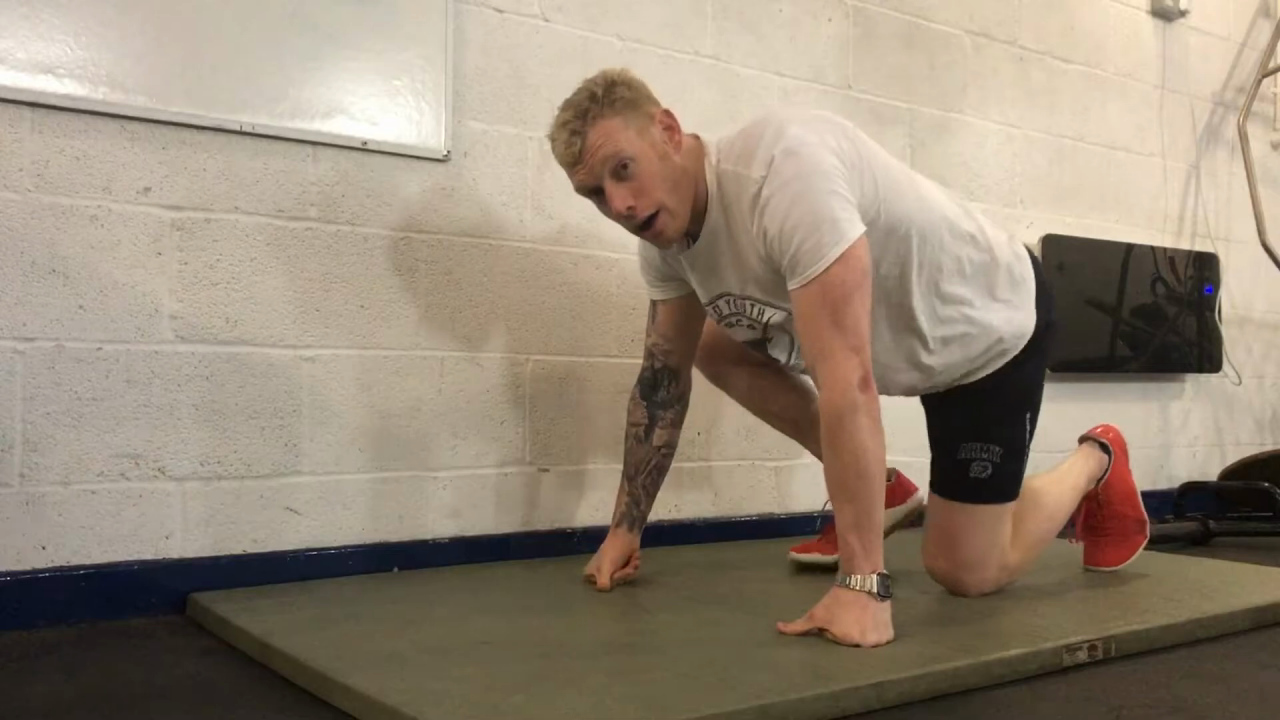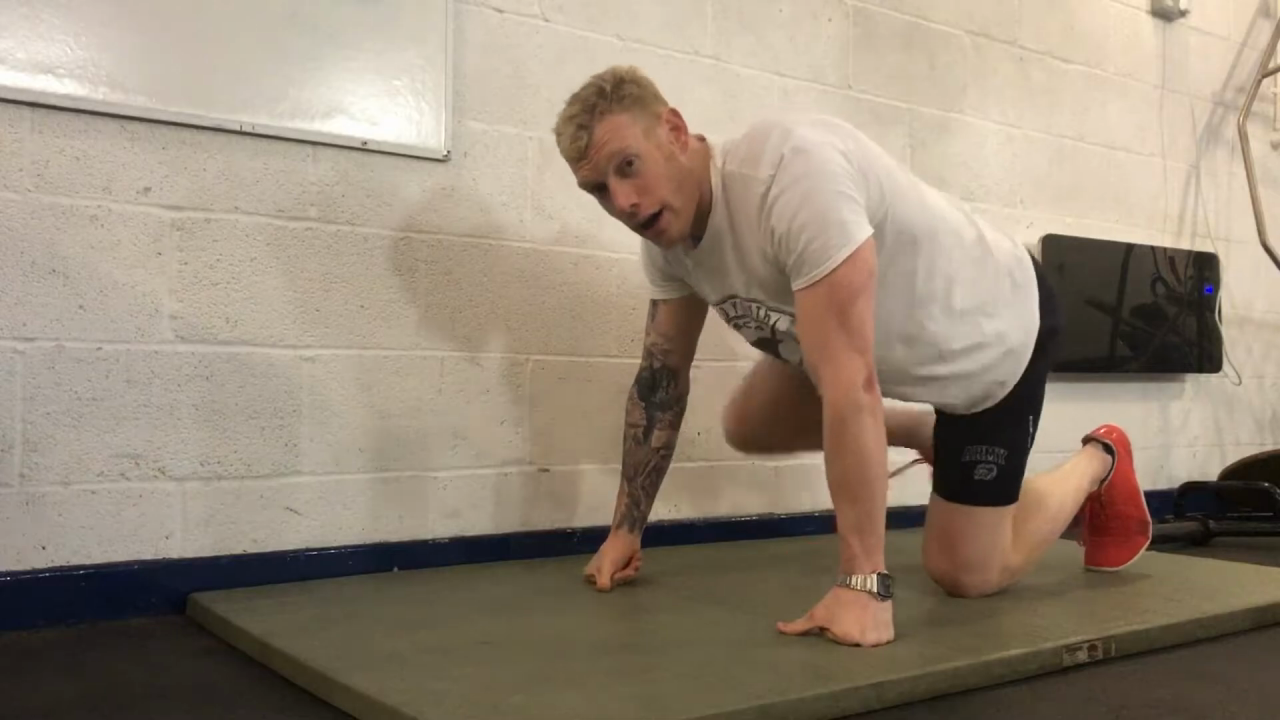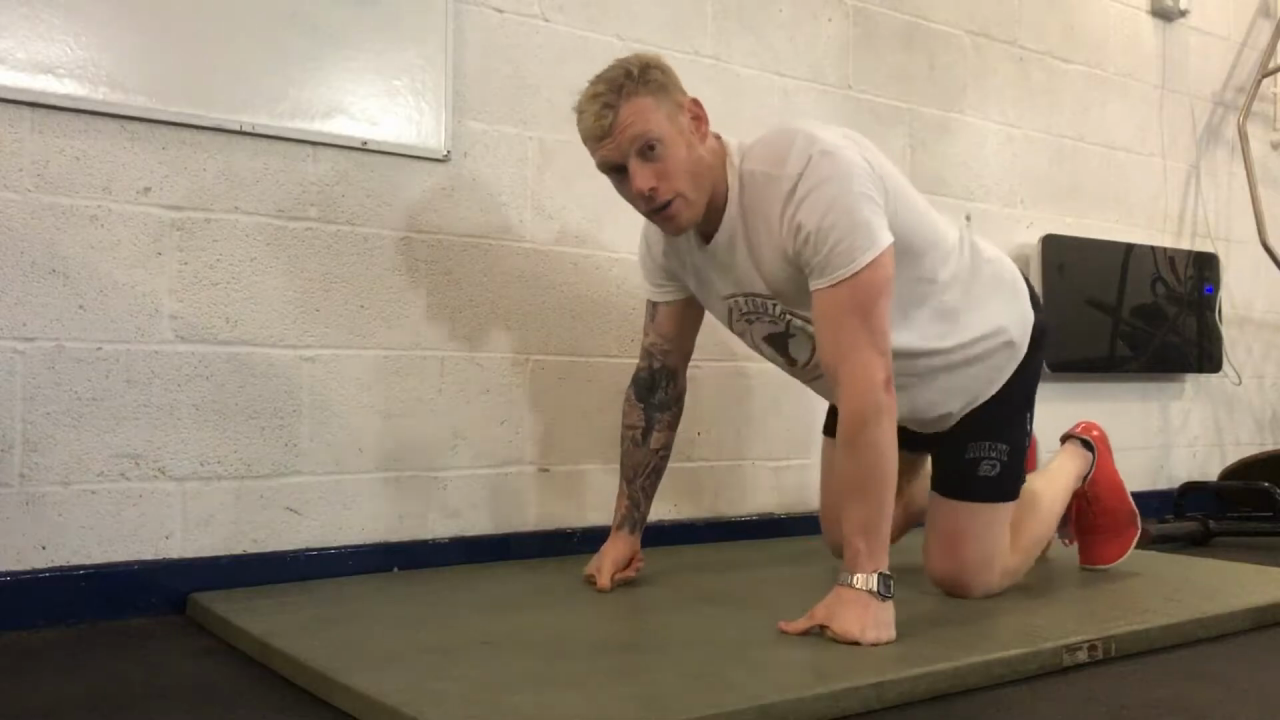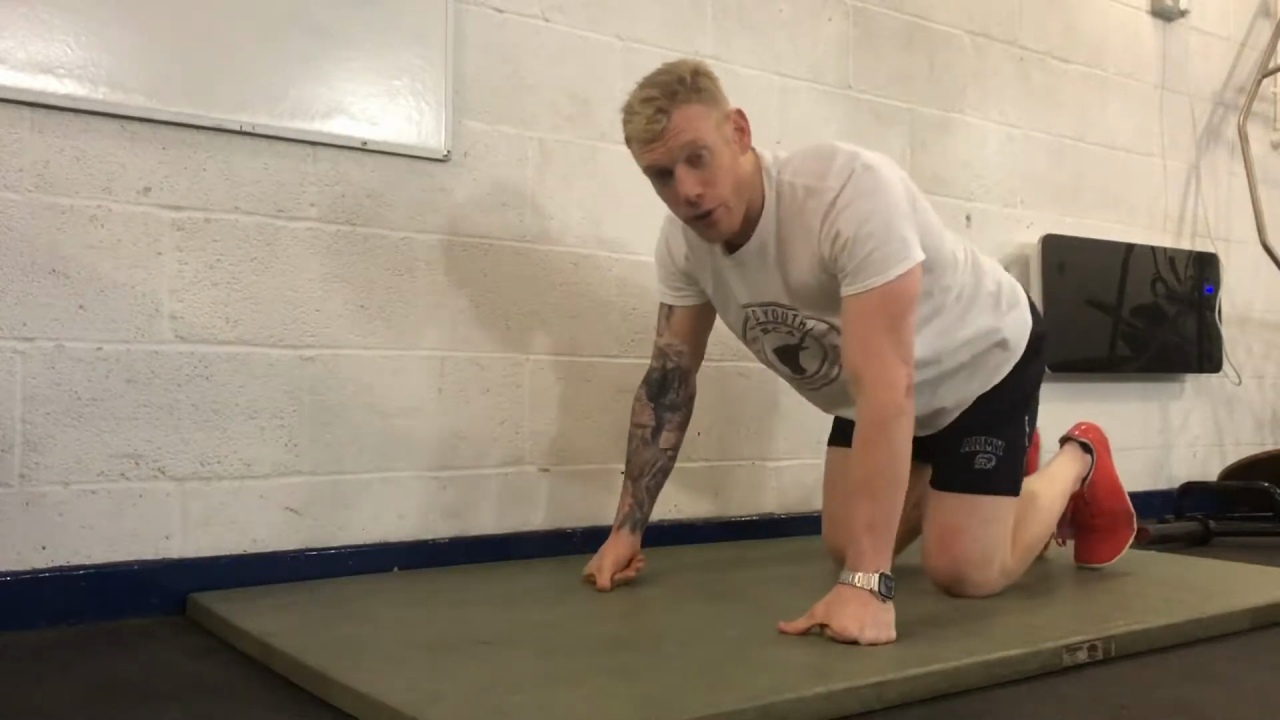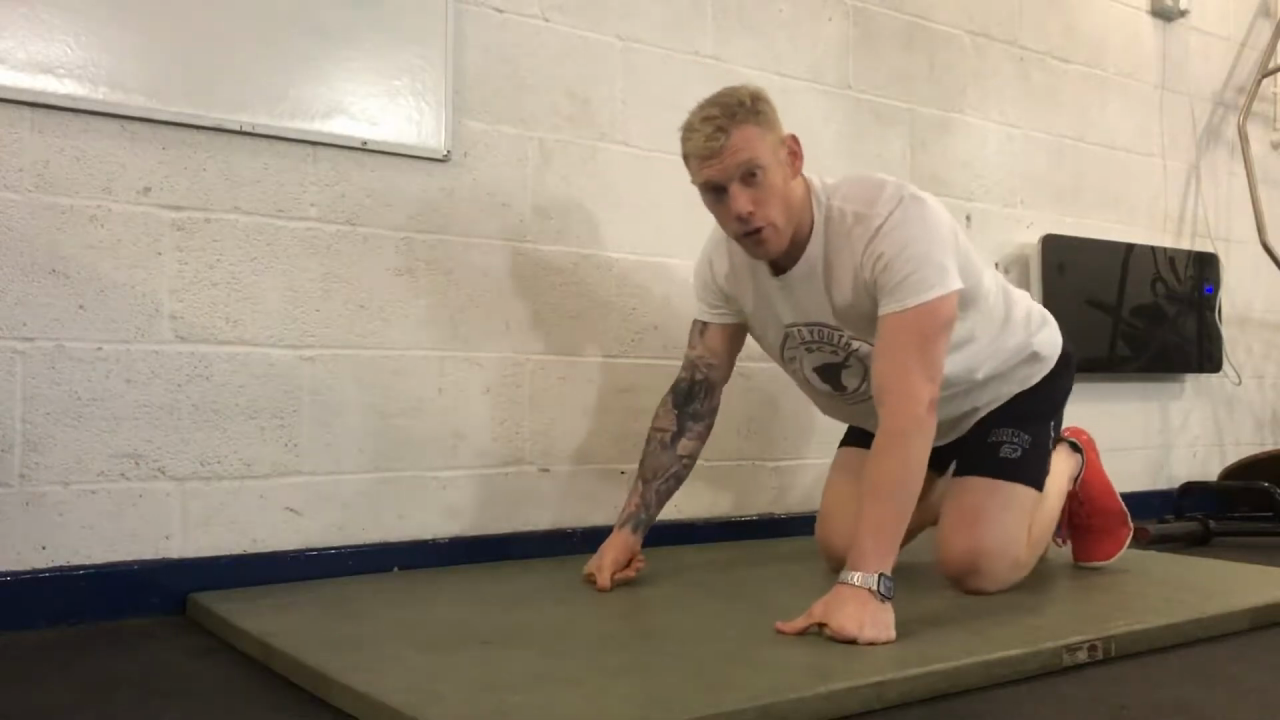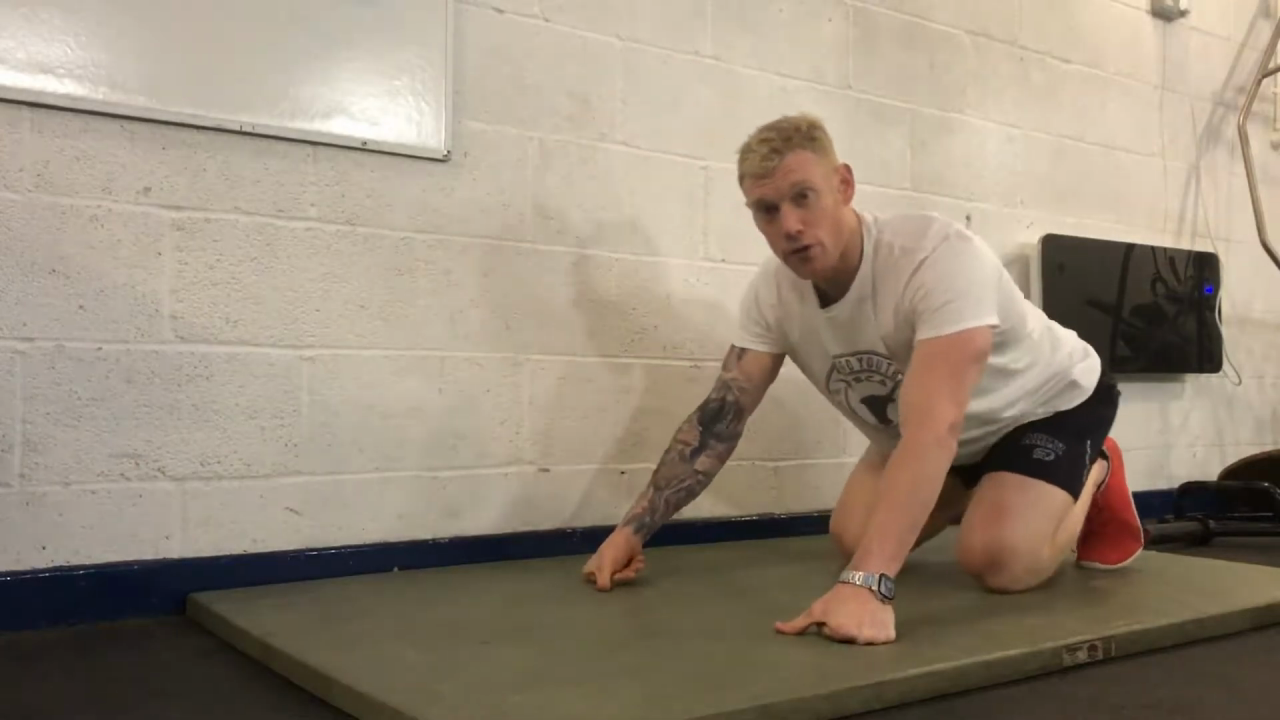
dt=0.2s
person 1, frame 1
left shoulder: (783, 170)
right shoulder: (662, 232)
left elbow: (847, 383)
right elbow: (663, 375)
left wrist: (864, 584)
right wrist: (626, 529)
left hip: (987, 324)
right hip: (894, 317)
left knee: (967, 571)
right knee: (713, 349)
left ankle: (1094, 462)
right ankle: (861, 490)
person 1, frame 2
left shoulder: (792, 172)
right shoulder: (668, 227)
left elbow: (851, 384)
right elbow: (661, 376)
left wrist: (864, 584)
right wrist: (626, 528)
left hip: (989, 325)
right hip: (901, 322)
left knee: (965, 574)
right knee: (747, 428)
left ankle: (1097, 463)
right ankle: (931, 435)
person 1, frame 3
left shoulder: (814, 175)
right shoulder: (666, 236)
left elbow: (867, 385)
right elbow: (659, 375)
left wrist: (866, 582)
right wrist: (626, 529)
left hip: (980, 343)
right hip: (887, 356)
left knee: (966, 575)
right knee: (847, 539)
left ankle: (1079, 462)
right ankle: (942, 452)
person 1, frame 4
left shoulder: (850, 191)
right shoulder: (683, 242)
left elbow: (888, 390)
right elbow: (668, 380)
left wrist: (867, 583)
right wrist: (626, 528)
left hip: (981, 356)
left knee: (964, 572)
right knee: (847, 549)
left ankle: (1075, 465)
person 1, frame 5
left shoulder: (895, 221)
right shoulder: (724, 262)
left elbow: (912, 406)
right elbow: (694, 393)
left wrist: (867, 582)
right wrist: (629, 528)
left hip: (1009, 374)
left knee: (977, 564)
right knee: (840, 548)
left ankle: (1066, 465)
right ankle: (957, 486)
person 1, frame 6
left shoulder: (941, 257)
right shoulder: (773, 292)
left elbow: (935, 427)
right elbow: (722, 414)
left wrist: (868, 584)
right wrist: (634, 530)
left hip: (1052, 398)
left knee: (999, 561)
right knee: (853, 539)
left ankle: (1090, 474)
right ankle: (975, 489)
